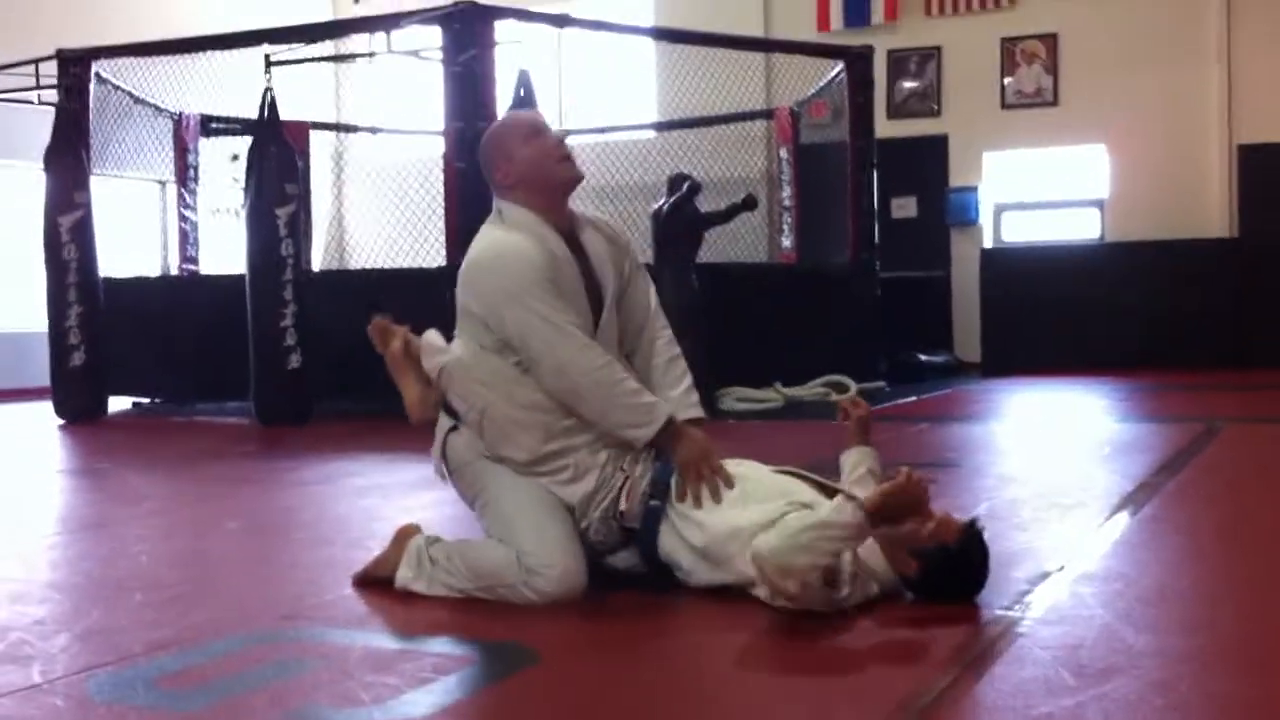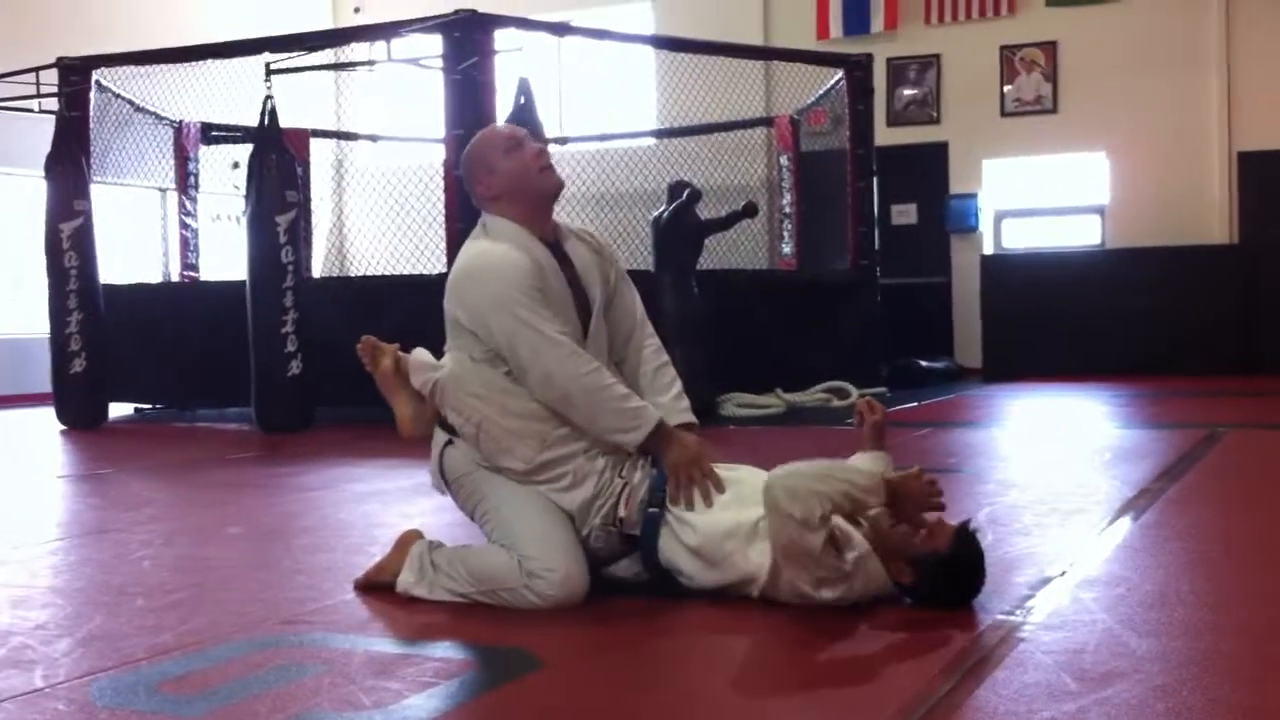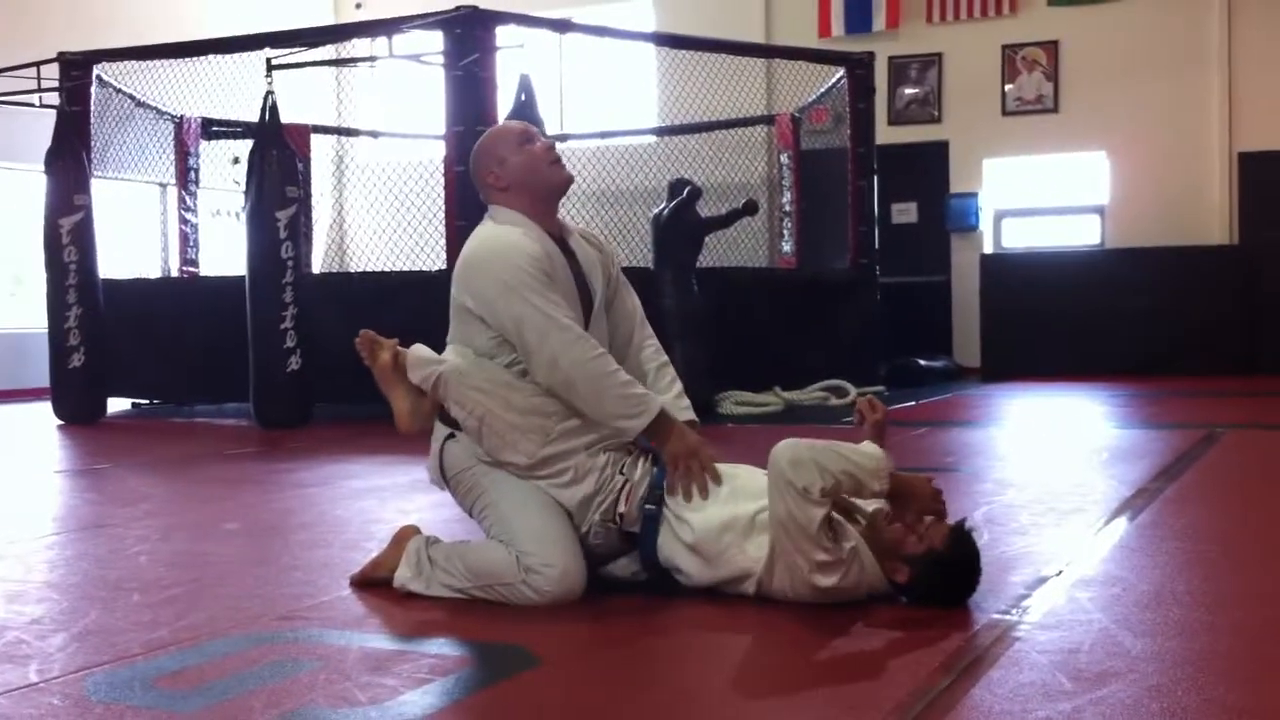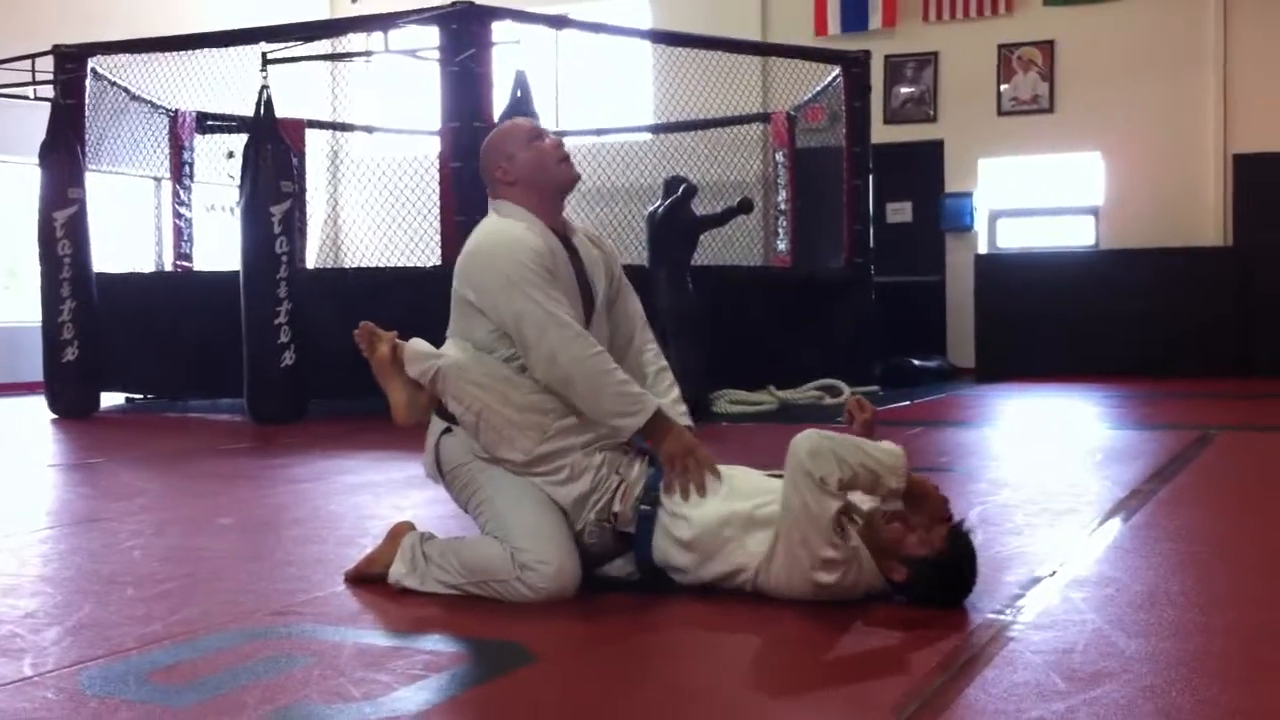
dt=0.2s
person 1, frame 1
left shoulder: (837, 575)
right shoulder: (871, 545)
left elbow: (773, 559)
left wrist: (873, 506)
right wrist: (860, 443)
left hip: (630, 507)
left ankle: (430, 363)
right ankle: (435, 378)
person 1, frame 2
left shoulder: (830, 577)
right shoulder: (870, 544)
left elbow: (788, 489)
left wrist: (885, 487)
right wrist: (876, 449)
left hip: (628, 512)
right hip: (668, 486)
left knee: (502, 404)
left ankle: (418, 377)
person 1, frame 3
left shoulder: (824, 571)
right shoulder: (866, 533)
left elbow: (794, 460)
left wrist: (891, 475)
right wrist: (878, 448)
left hip: (625, 506)
left knee: (516, 408)
left ankle: (418, 373)
person 1, frame 4
left shoulder: (822, 569)
right shoulder: (864, 540)
left elbow: (813, 453)
left wrist: (905, 476)
right wrist: (869, 443)
left hip: (620, 503)
right hip: (656, 481)
left knee: (520, 411)
left ankle: (413, 364)
person 2, frame 1
left shoulder: (603, 240)
right shoulder: (503, 256)
left elbow: (651, 338)
right elbow: (576, 368)
left wrist: (688, 423)
right wrist: (669, 433)
left hip: (581, 438)
right hip: (496, 446)
right knee: (555, 577)
right ankle: (418, 555)
person 2, frame 2
left shoulder: (586, 250)
right shoulder: (490, 267)
left elbow: (638, 345)
right elbow: (564, 376)
left wrist: (680, 426)
right wrist: (660, 437)
left hip: (574, 447)
right hip: (492, 456)
right knee: (556, 581)
right ankle: (419, 561)
person 2, frame 3
left shoulder: (587, 250)
right shoulder: (499, 253)
left elbow: (637, 344)
right elbow: (570, 363)
left wrist: (681, 422)
right wrist: (662, 427)
left hip: (570, 444)
right hip: (489, 449)
right knee: (554, 576)
right ankle: (416, 557)
person 2, frame 4
left shoulder: (591, 250)
right shoulder: (502, 247)
left elbow: (637, 347)
right elbow: (568, 360)
left wrist: (676, 425)
right wrist: (658, 426)
left hip: (564, 441)
right hip: (485, 444)
right knee: (548, 574)
right ankle: (409, 553)
person 3, frame 1
left shoulder: (684, 213)
right shoulder: (663, 212)
left elbow: (718, 217)
left wrist: (740, 206)
right wrist: (687, 192)
left hip: (681, 282)
right hip: (672, 284)
left knee: (692, 338)
right knee: (685, 338)
person 3, frame 2
left shoulder: (678, 220)
right shoulder: (663, 219)
left elbow: (718, 224)
left wrist: (740, 214)
right wrist: (687, 199)
left hip: (682, 288)
right hip: (671, 292)
left knee: (692, 345)
right knee: (683, 347)
left ankle: (699, 401)
person 3, frame 3
left shoulder: (681, 218)
right shoulder: (664, 217)
left elbow: (716, 222)
left wrist: (741, 211)
right wrist: (687, 196)
left hip: (682, 287)
right hip: (672, 290)
left knee: (690, 344)
right knee: (681, 345)
left ankle: (697, 401)
right ankle: (682, 404)
person 3, frame 4
left shoulder: (679, 217)
right shoulder: (658, 215)
left elbow: (711, 220)
left wrist: (736, 209)
right wrist: (683, 194)
left hip: (677, 285)
right hip: (666, 287)
left knee: (685, 342)
right knee: (676, 344)
left ankle: (693, 400)
right ankle: (685, 401)
